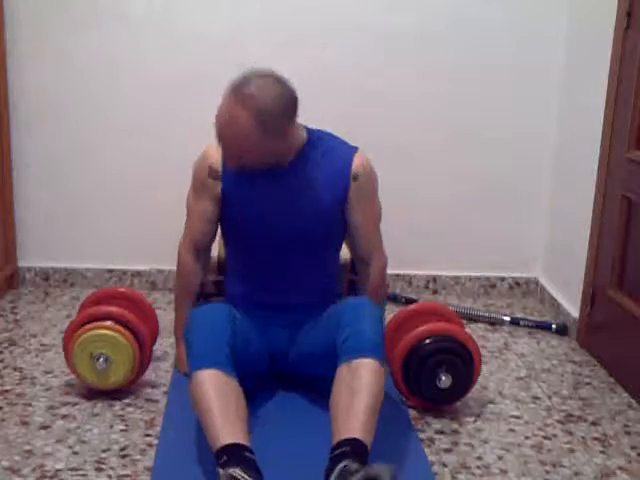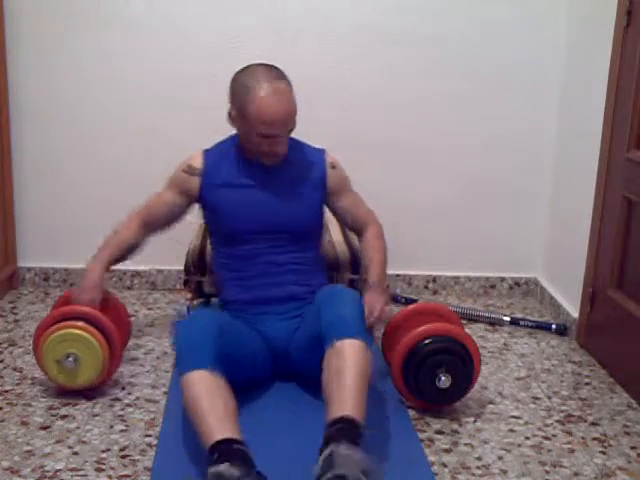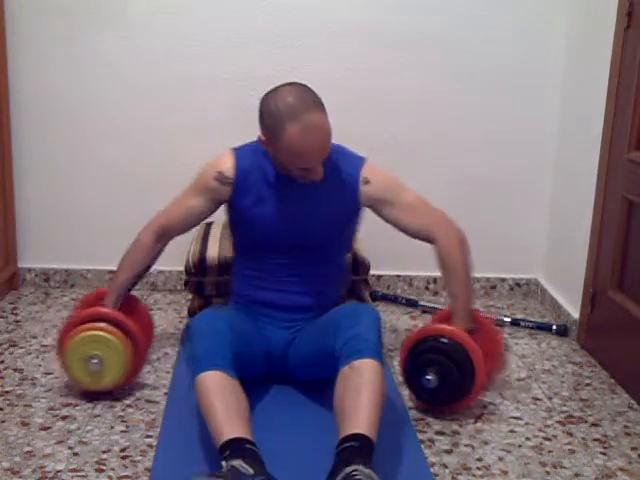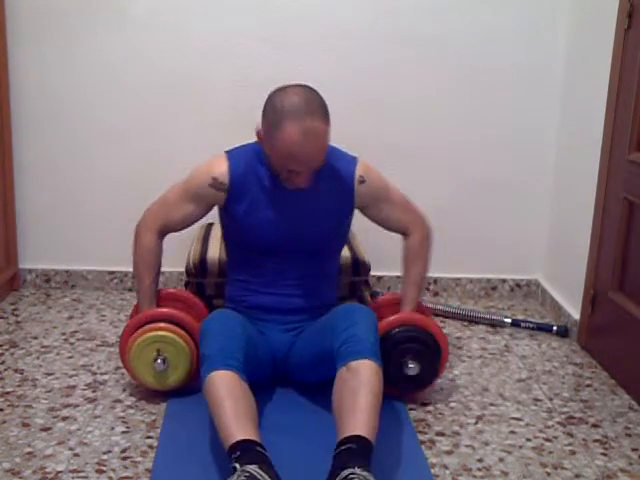
dt=1s
person 1, frame 1
left shoulder: (351, 168)
right shoulder: (214, 164)
left elbow: (371, 261)
right elbow: (193, 253)
left wrist: (368, 336)
right wrist: (183, 339)
left hip: (314, 328)
right hip: (247, 328)
left knee: (360, 315)
right knee: (206, 322)
person 1, frame 2
left shoulder: (321, 166)
right shoulder: (202, 169)
left elbow: (367, 224)
right elbow: (142, 222)
left wrist: (374, 288)
right wrist: (97, 268)
left hip: (308, 328)
right hip: (243, 332)
left knee: (341, 301)
right knee: (194, 328)
person 1, frame 3
left shoulder: (359, 176)
right shoulder: (232, 170)
left elbow: (447, 235)
right elbow: (158, 231)
left wrist: (461, 325)
right wrist: (110, 306)
left hip: (317, 334)
right hip: (249, 326)
left knee: (360, 319)
right knee: (208, 325)
person 1, frame 4
left shoulder: (353, 176)
right shoulder: (225, 174)
left elbow: (416, 229)
right elbow: (150, 228)
left wrist: (407, 313)
right wrist: (149, 315)
left hip: (316, 334)
right hip: (250, 332)
left knee: (358, 319)
right knee: (219, 326)
